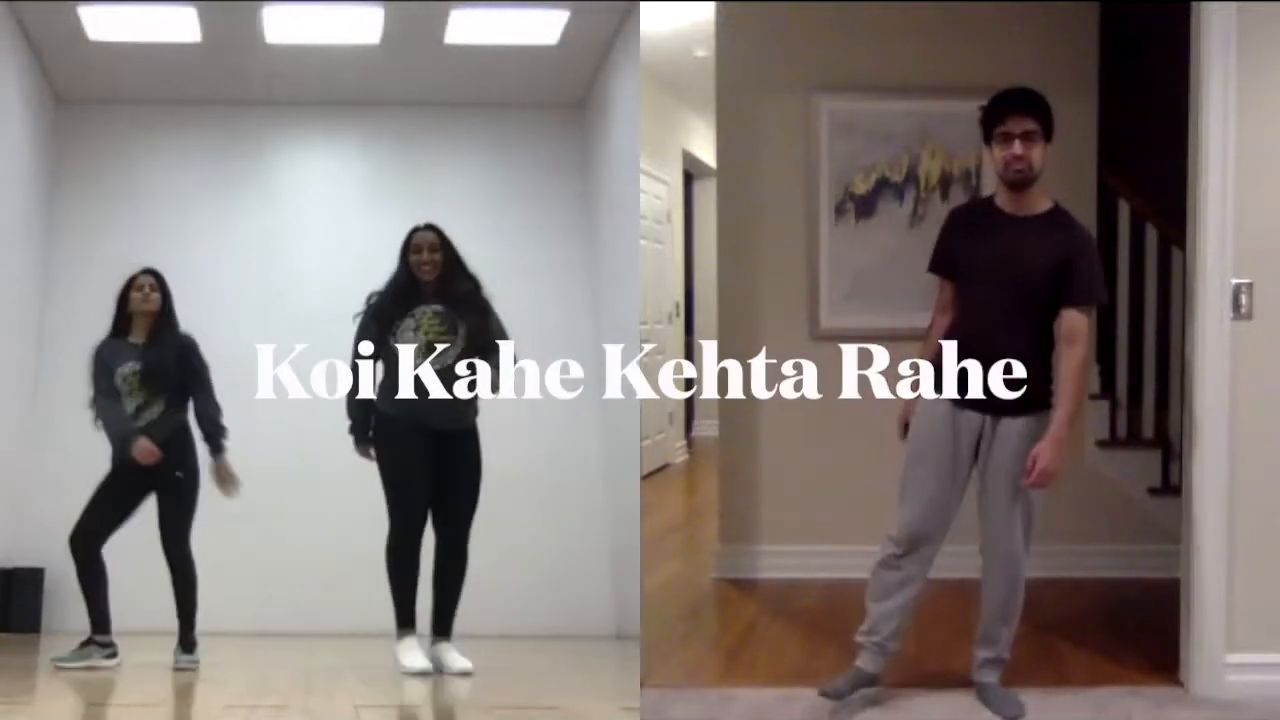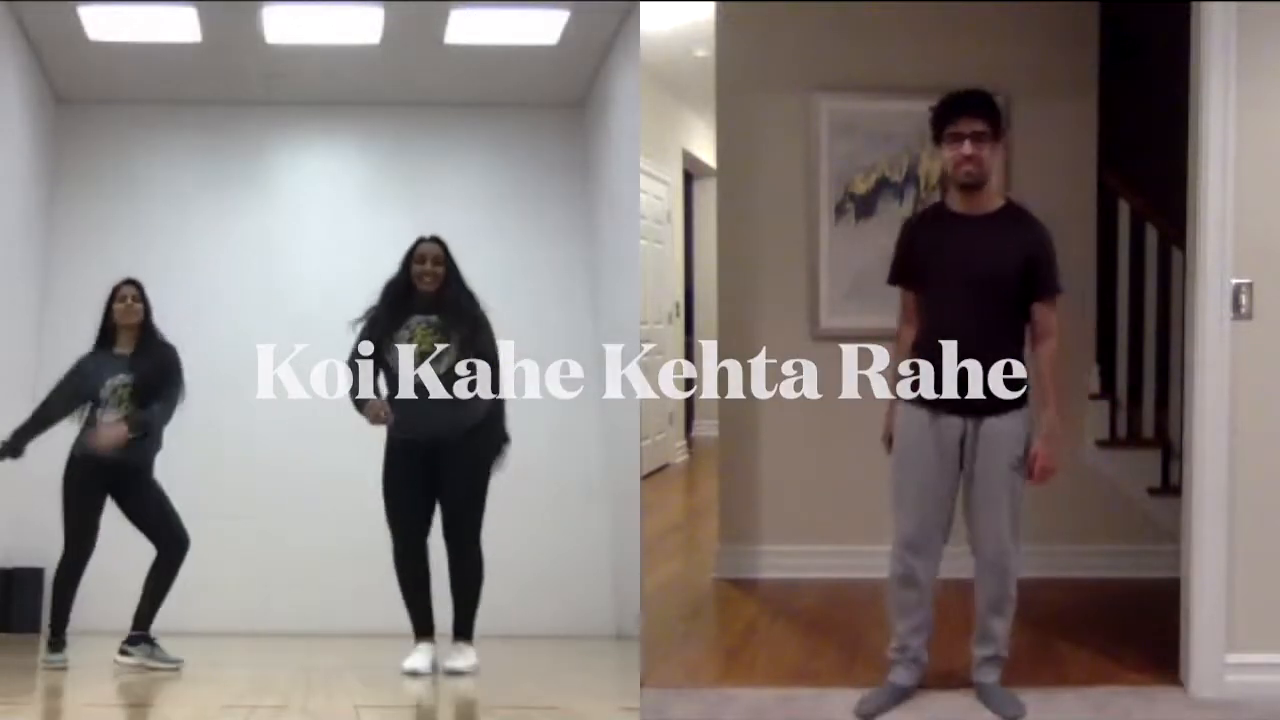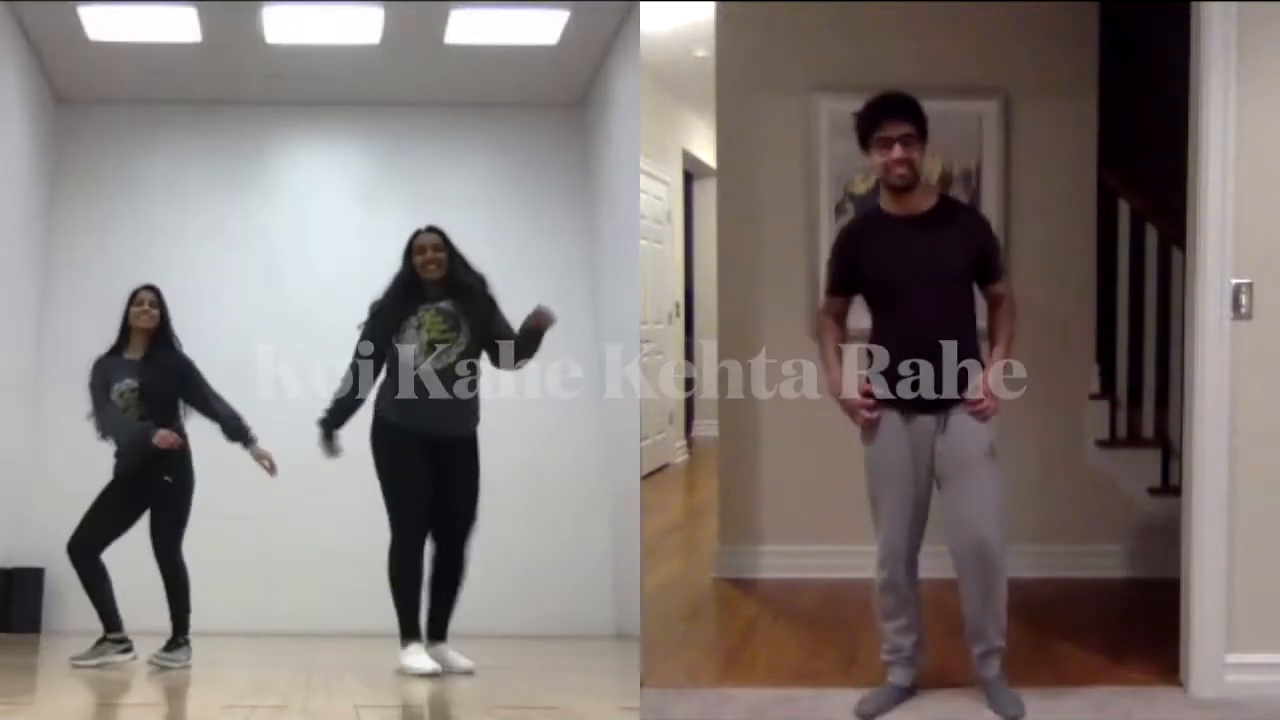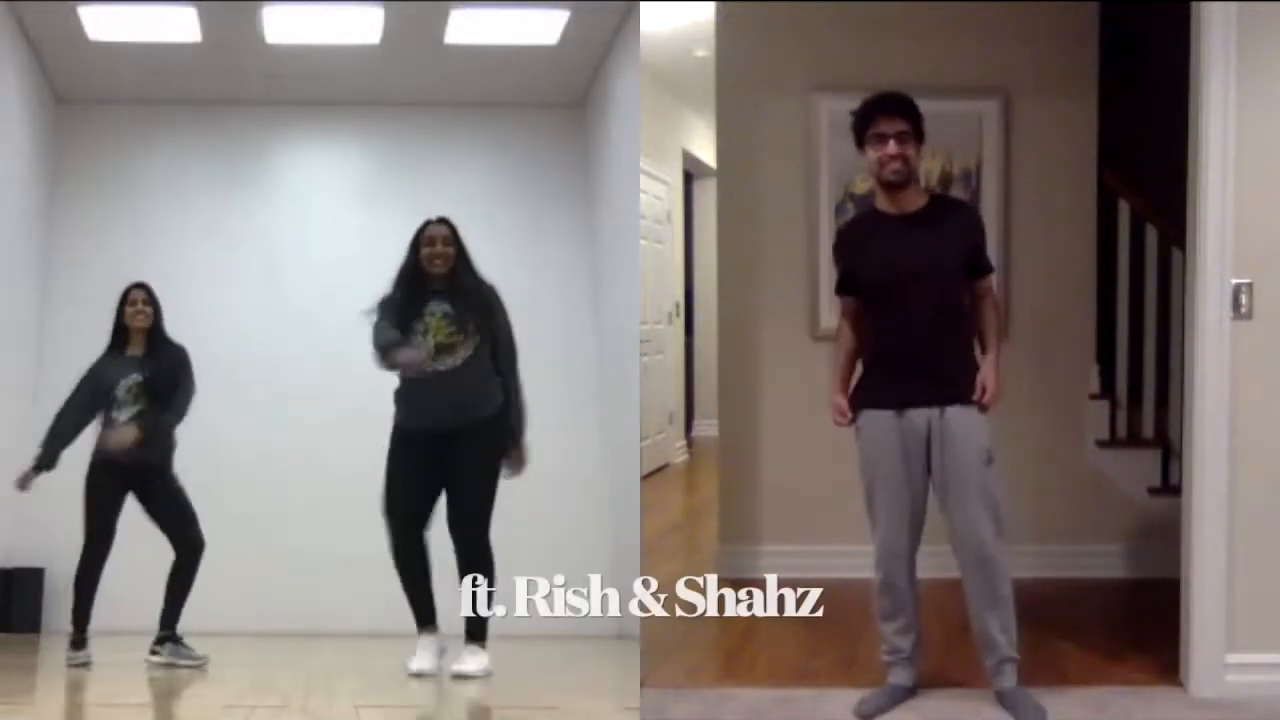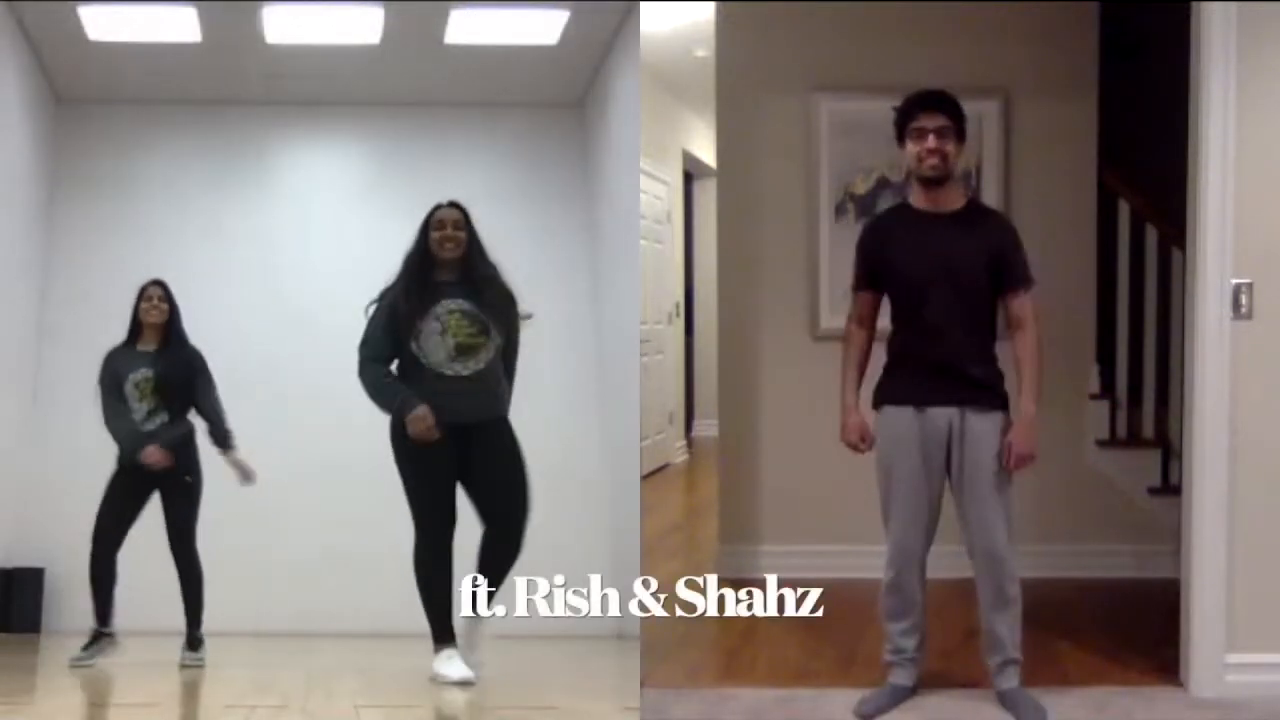
dt=0.5s
person 1, frame 1
left shoulder: (1070, 240)
right shoulder: (963, 223)
left elbow: (1074, 343)
left wrist: (1057, 434)
right wrist: (917, 391)
left hip: (1020, 415)
right hip: (949, 403)
left knee: (1007, 551)
right knee: (913, 533)
right ankle: (870, 657)
person 1, frame 2
left shoulder: (1027, 234)
right shoulder: (919, 230)
left elbow: (1045, 336)
left wrist: (1047, 429)
right wrist: (894, 403)
left hip: (1001, 415)
right hip: (926, 410)
left knee: (996, 549)
right knee: (913, 545)
right ankle: (904, 669)
person 1, frame 3
left shoulder: (967, 224)
right shoulder: (857, 237)
left elbow: (1002, 301)
right elbow: (831, 317)
left wrist: (994, 369)
right wrist: (838, 380)
left hip: (963, 408)
right hip: (890, 412)
left knee: (980, 539)
right knee: (895, 548)
left ankle: (990, 665)
right ankle: (901, 670)
person 1, frame 4
left shoulder: (960, 220)
right shoulder: (853, 237)
left elbow: (983, 296)
left wrist: (991, 360)
right wrist: (839, 386)
left hip: (958, 405)
right hip: (882, 409)
left knee: (980, 543)
right knee: (892, 548)
person 1, frame 5
left shoulder: (995, 230)
right shoulder: (882, 231)
left elbow: (1022, 323)
right elbow: (861, 322)
left wrist: (1026, 412)
right wrist: (850, 401)
left hip: (981, 408)
right hip: (904, 406)
left knee: (993, 548)
right knee: (904, 548)
person 2, frame 1
left shoulder: (471, 304)
right shoulder: (382, 306)
left elbow: (498, 357)
left wrist: (493, 364)
right wrist: (361, 429)
left hip: (457, 431)
right hip: (399, 430)
left knee: (454, 534)
right knee: (407, 524)
left ankle: (442, 640)
right ankle: (406, 637)
person 2, frame 2
left shoulder: (468, 316)
right shoulder: (383, 318)
left elbow: (491, 377)
right elbow: (357, 370)
left wrist: (496, 436)
right wrist: (367, 400)
left hip: (465, 440)
right hip: (407, 443)
left knee: (462, 536)
right knee: (407, 538)
left ankle: (463, 642)
right ankle: (423, 642)
person 2, frame 3
left shoulder: (474, 302)
right shoulder: (389, 310)
left elbow: (508, 356)
right elbow: (361, 368)
left wrist: (533, 331)
right wrist: (332, 421)
left hip: (458, 437)
right hip: (400, 435)
left knee: (453, 535)
right knee: (410, 531)
left ankle: (438, 640)
right ankle: (411, 644)
person 2, frame 4
left shoulder: (481, 299)
right shoulder: (398, 303)
left elbow: (505, 363)
right elbow: (383, 340)
left wrist: (515, 435)
right wrist: (398, 355)
left hip: (477, 429)
right hip: (415, 432)
left knee: (470, 532)
right knee: (403, 525)
left ankle: (476, 646)
right ankle: (427, 635)
person 2, frame 5
left shoulder: (495, 295)
right shoulder: (400, 298)
right elbow: (371, 364)
right wrist: (407, 406)
left hip: (486, 424)
right hip: (424, 429)
left knee: (511, 513)
right knee: (435, 529)
right ankle: (444, 648)
person 3, frame 1
left shoulder: (180, 347)
right shoulder: (107, 352)
left elbow: (204, 400)
right elbow: (106, 407)
left wrist: (220, 454)
right wrist: (131, 441)
left hip: (175, 457)
right hip: (129, 463)
left knee: (176, 547)
right knee: (83, 540)
left ankle: (186, 641)
right ankle: (101, 642)
person 3, frame 2
left shoulder: (164, 358)
right shoulder: (93, 363)
left elbow: (165, 408)
right elbow: (52, 407)
left wrist: (127, 429)
left hip: (136, 472)
right hip: (87, 468)
left knee: (176, 542)
right knee: (77, 551)
left ankle: (138, 638)
right ankle: (56, 640)
person 3, frame 3
left shoulder: (172, 362)
right shoulder: (103, 367)
left elbow: (211, 404)
right elbow: (107, 420)
left wrist: (249, 442)
right wrist: (148, 435)
left hip: (171, 468)
right hip: (133, 469)
left knee: (166, 550)
right knee: (81, 547)
left ankle: (180, 640)
right ankle: (115, 637)
person 3, frame 4
left shoulder: (174, 358)
right shoulder: (106, 366)
left elbow: (178, 409)
right elbow: (72, 414)
left wrist: (138, 430)
right wrist: (41, 463)
left hip: (156, 470)
right hip: (109, 469)
left knee: (191, 544)
right knee: (95, 551)
left ankle: (166, 639)
right ankle: (79, 639)
person 3, frame 5
left shoulder: (187, 355)
right shoulder: (116, 359)
left elbow: (209, 405)
right elbow: (113, 413)
left wrist: (229, 450)
right wrist: (139, 447)
left hip: (179, 463)
right hip: (135, 463)
left knee: (184, 549)
right knee: (103, 544)
left ankle: (194, 641)
right ankle: (101, 633)
